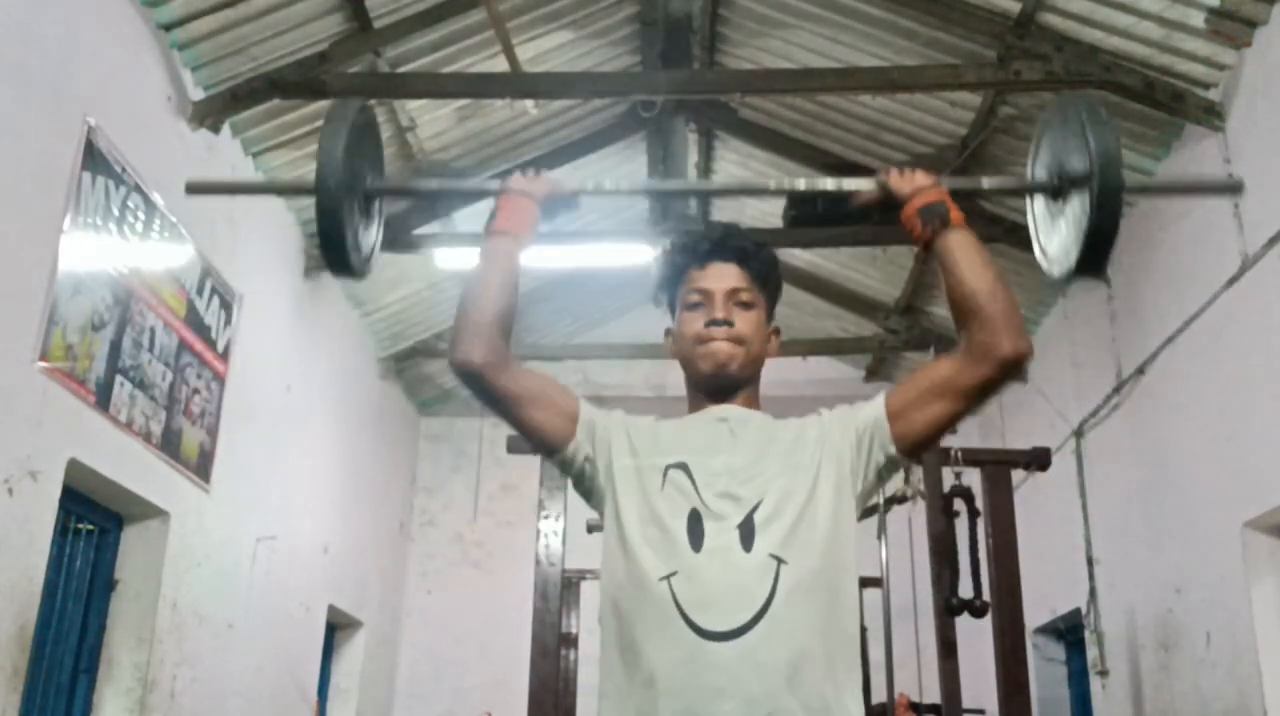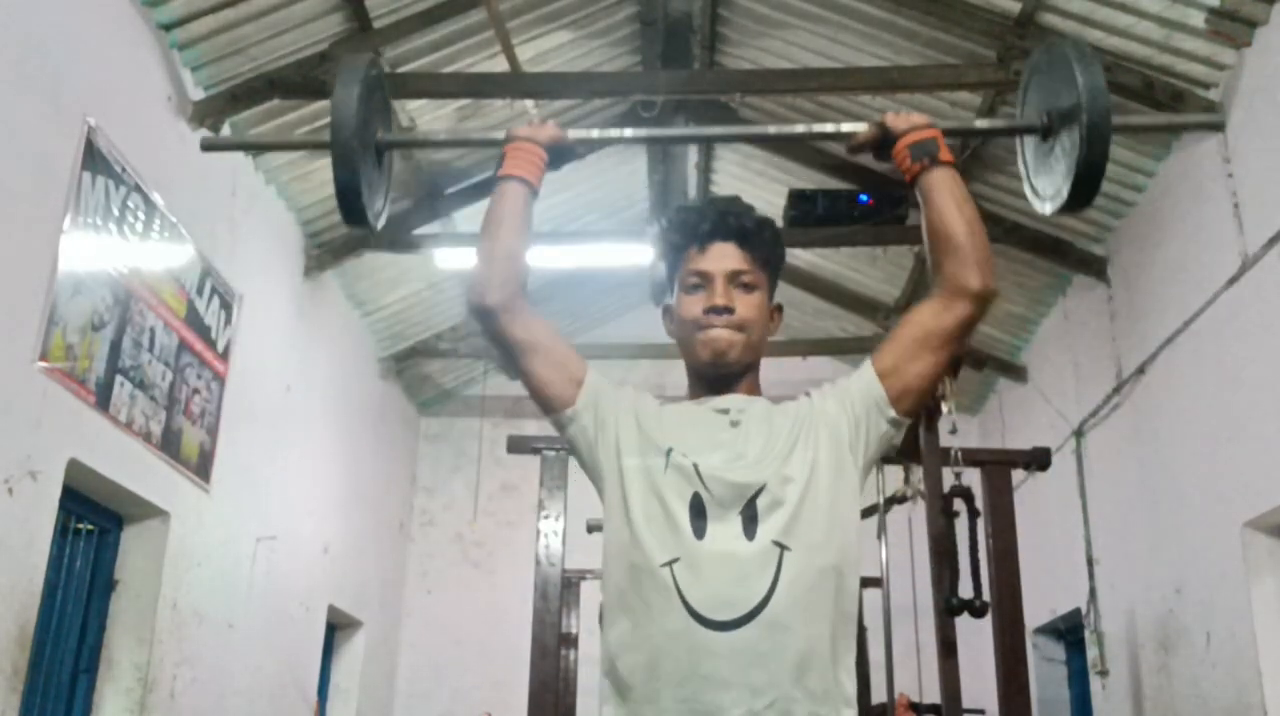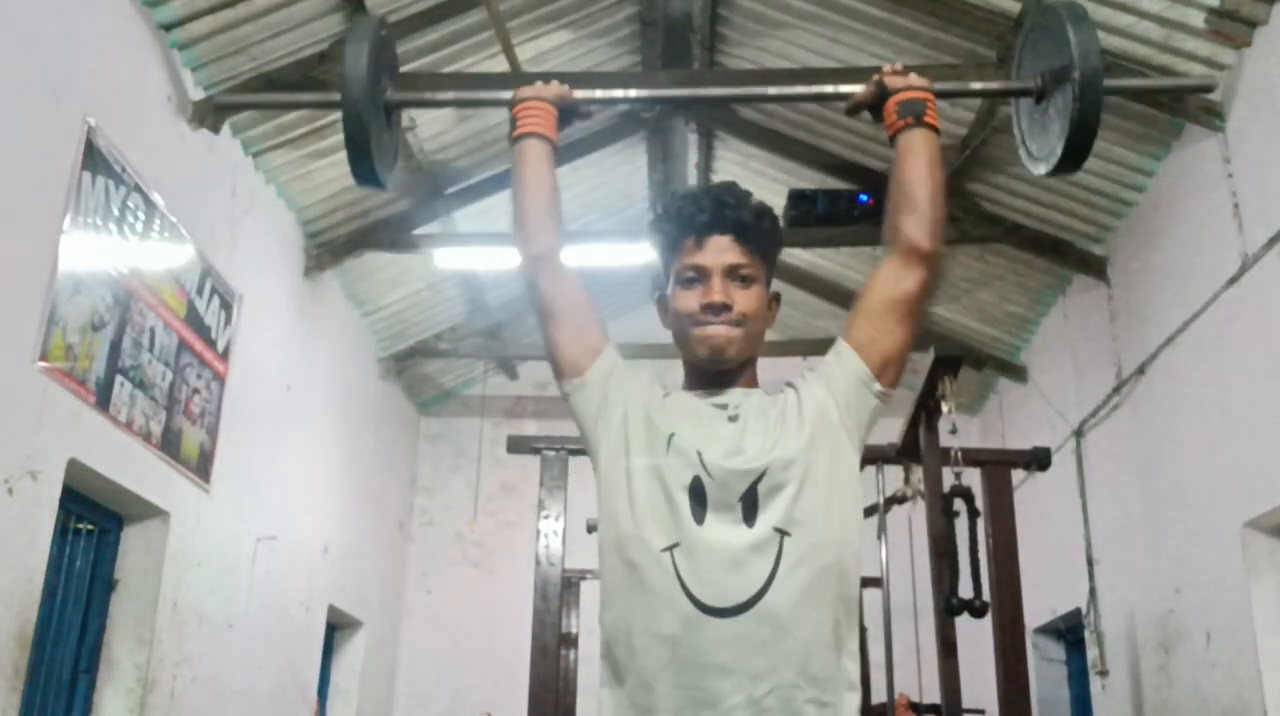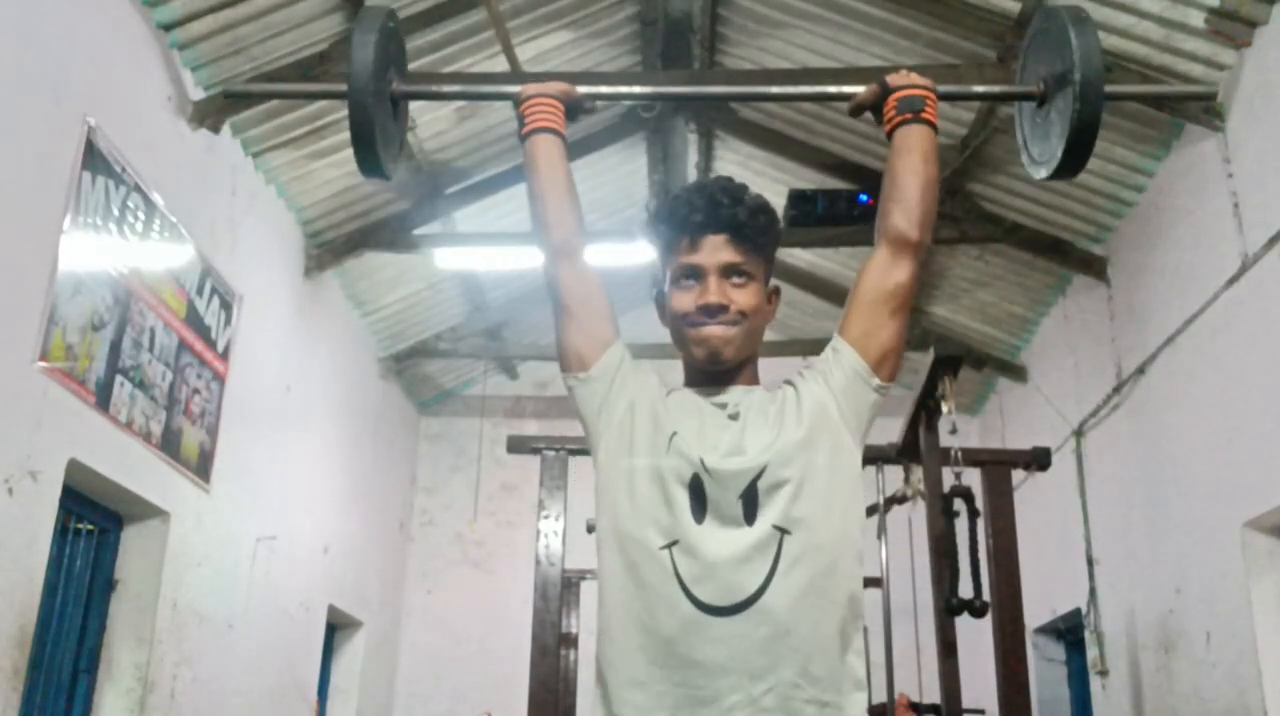
dt=0.2s
person 1, frame 1
left shoulder: (835, 447)
right shoulder: (617, 448)
left elbow: (995, 349)
right elbow: (480, 357)
left wrist: (935, 213)
right wrist: (515, 218)
person 1, frame 2
left shoulder: (833, 427)
right shoulder: (621, 429)
left elbow: (965, 289)
right elbow: (498, 302)
left wrist: (926, 152)
right wrist: (522, 162)
person 1, frame 3
left shoulder: (826, 411)
right shoulder: (623, 413)
left elbow: (913, 251)
right elbow: (544, 263)
left wrist: (912, 113)
right wrist: (535, 121)
person 1, frame 4
left shoulder: (827, 407)
right shoulder: (625, 409)
left elbow: (901, 243)
right elbow: (565, 251)
left wrist: (912, 110)
right wrist: (544, 118)
